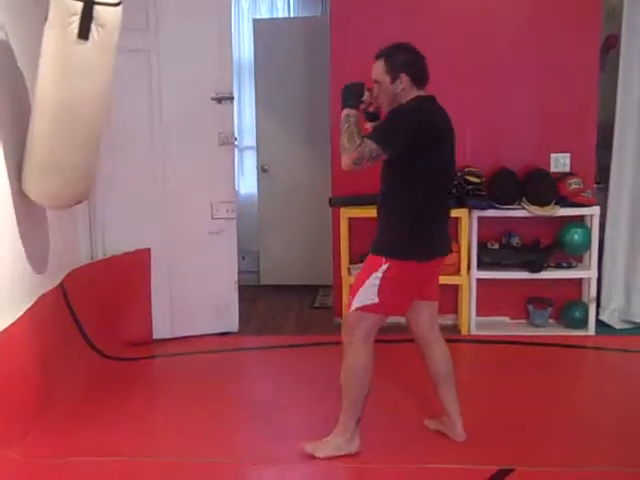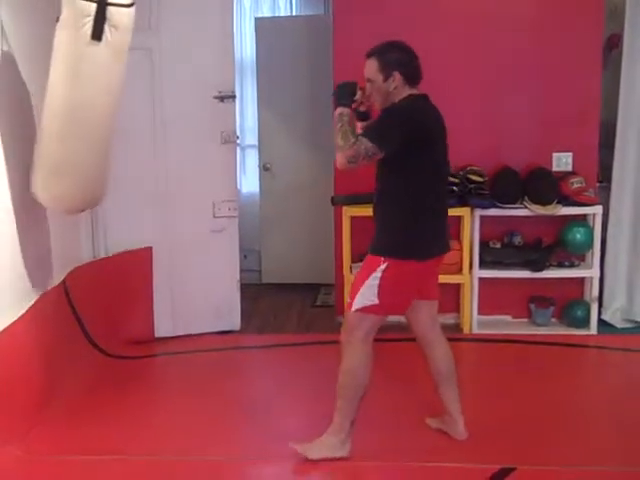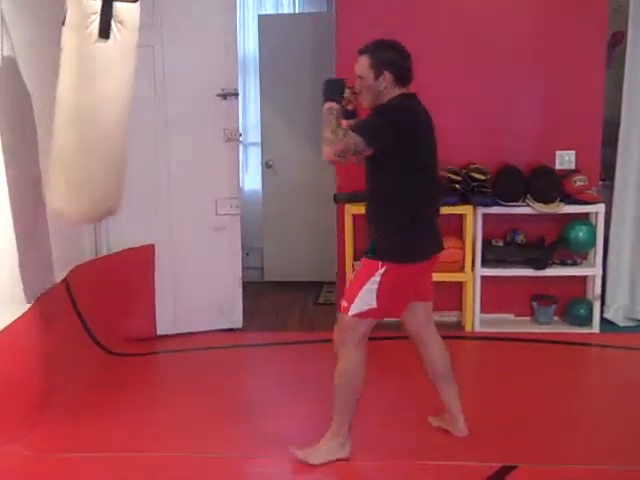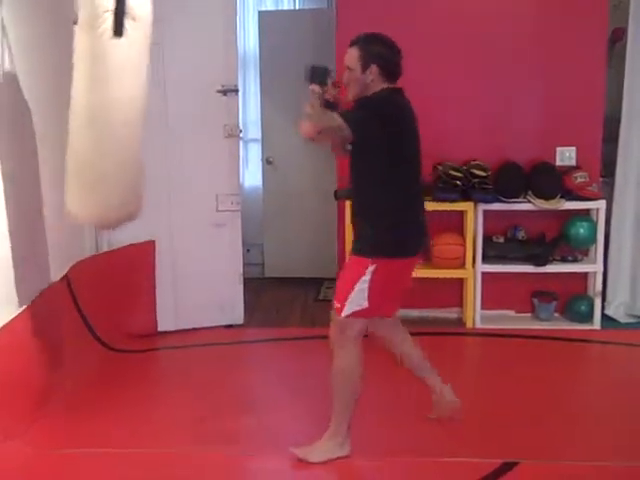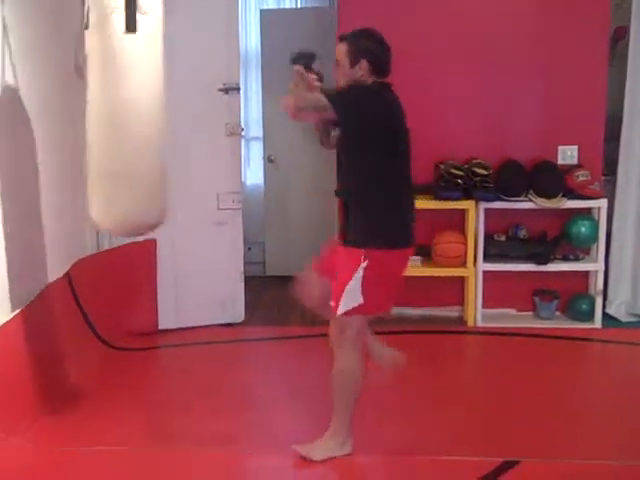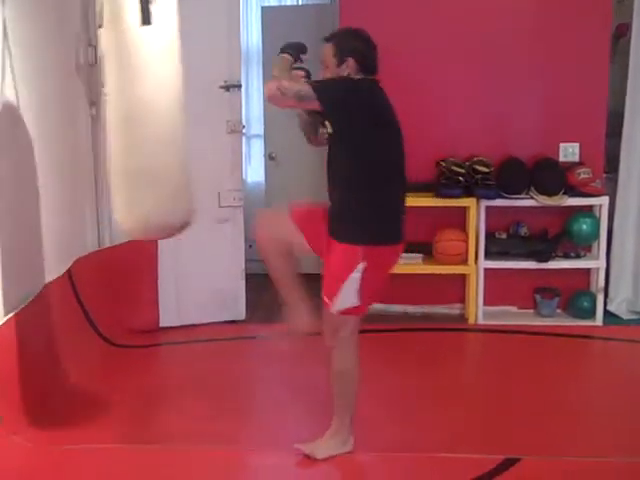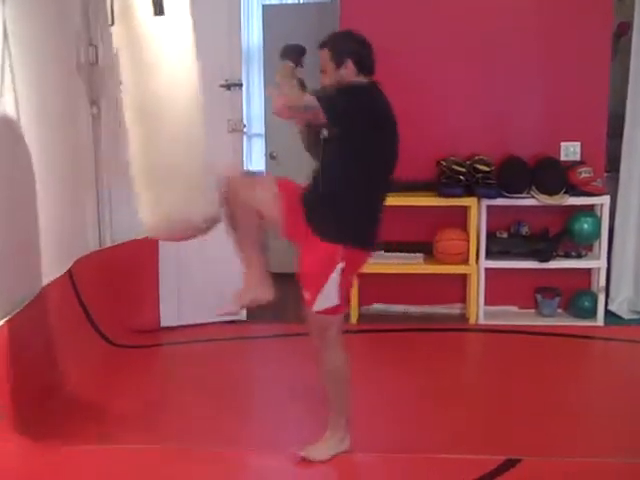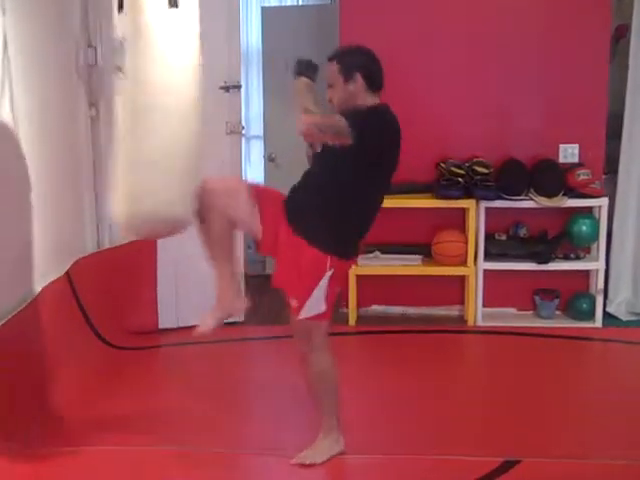
dt=0.1s
person 1, frame 1
left shoulder: (409, 116)
right shoulder: (431, 115)
left elbow: (352, 159)
left wrist: (349, 110)
right wrist: (375, 119)
left hip: (401, 247)
right hip: (428, 244)
left knee: (356, 332)
right knee: (427, 331)
left ankle: (345, 434)
right ankle: (453, 420)
person 1, frame 2
left shoulder: (404, 116)
right shoulder: (422, 113)
left elbow: (347, 158)
right elbow: (376, 151)
left wrist: (341, 108)
right wrist: (362, 123)
left hip: (400, 247)
right hip: (424, 242)
left knee: (356, 334)
right knee: (428, 331)
left ankle: (337, 437)
right ankle: (455, 420)
person 1, frame 3
left shoulder: (393, 115)
right shoulder: (408, 112)
left elbow: (333, 152)
right elbow: (368, 150)
left wrist: (331, 103)
right wrist: (352, 118)
left hip: (395, 249)
right hip: (416, 243)
left knee: (348, 337)
right knee: (422, 330)
left ankle: (337, 440)
right ankle: (456, 417)
person 1, frame 4
left shoulder: (379, 107)
right shoulder: (387, 108)
left elbow: (311, 130)
right elbow: (348, 141)
left wrist: (315, 92)
right wrist: (334, 102)
left hip: (385, 246)
right hip: (391, 237)
left knee: (343, 335)
right knee: (383, 326)
left ankle: (337, 439)
right ankle: (442, 393)
person 1, frame 5
left shoulder: (366, 99)
right shoulder: (373, 101)
left elbow: (294, 107)
right elbow: (332, 139)
left wrist: (300, 75)
right wrist: (318, 94)
left hip: (377, 238)
right hip: (366, 231)
left knee: (343, 334)
right knee: (309, 289)
left ankle: (338, 437)
right ankle: (376, 351)
person 1, frame 6
left shoulder: (356, 92)
right shoulder: (360, 100)
left elbow: (276, 93)
right elbow: (318, 137)
left wrist: (286, 61)
right wrist: (314, 118)
left hip: (368, 235)
right hip: (346, 220)
left knee: (338, 332)
right knee: (268, 230)
left ankle: (340, 434)
right ankle: (300, 311)
person 1, frame 7
left shoulder: (359, 100)
right shoulder: (358, 102)
left elbow: (286, 106)
right elbow: (324, 150)
left wrist: (286, 70)
right wrist: (305, 111)
left hip: (340, 234)
right hip: (318, 212)
left knee: (323, 332)
right knee: (237, 185)
left ankle: (337, 434)
right ankle: (258, 283)
person 1, frame 8
left shoulder: (379, 123)
right shoulder: (359, 121)
left elbow: (311, 127)
left wrist: (304, 83)
right wrist: (313, 136)
left hip: (324, 244)
right hip: (293, 217)
left knee: (311, 338)
right knee: (213, 192)
left ankle: (331, 436)
right ankle: (231, 294)
